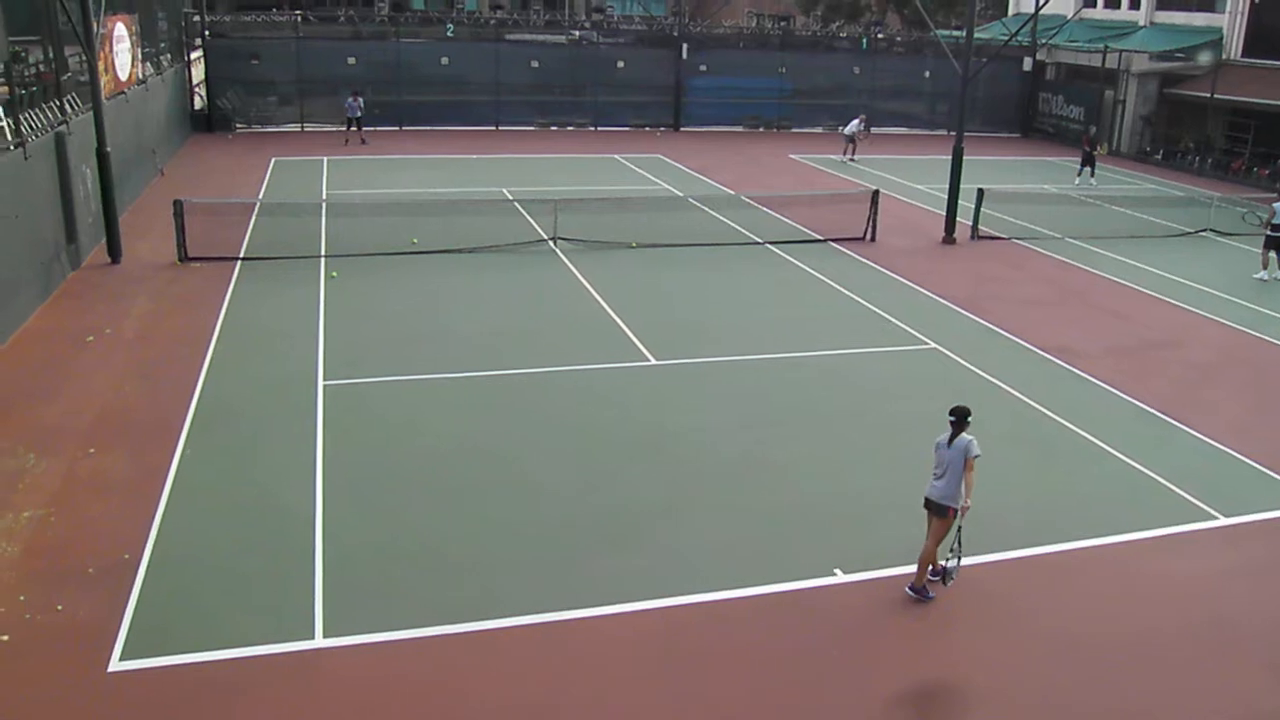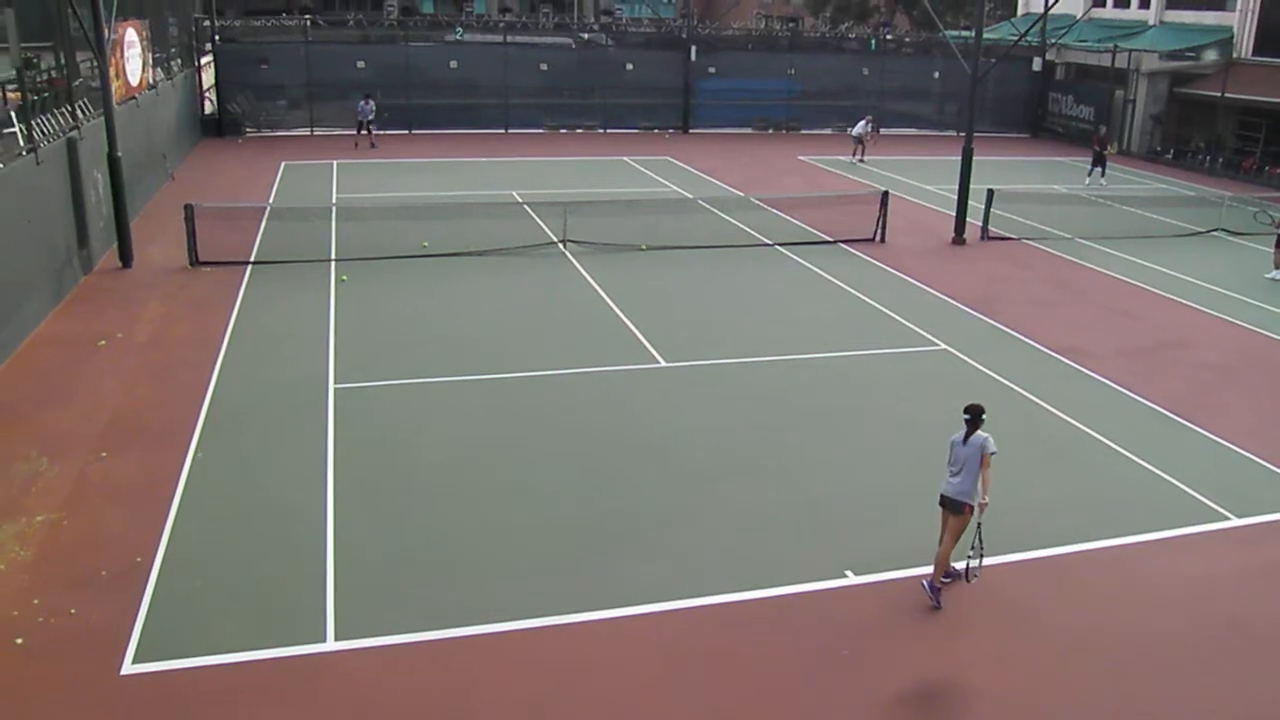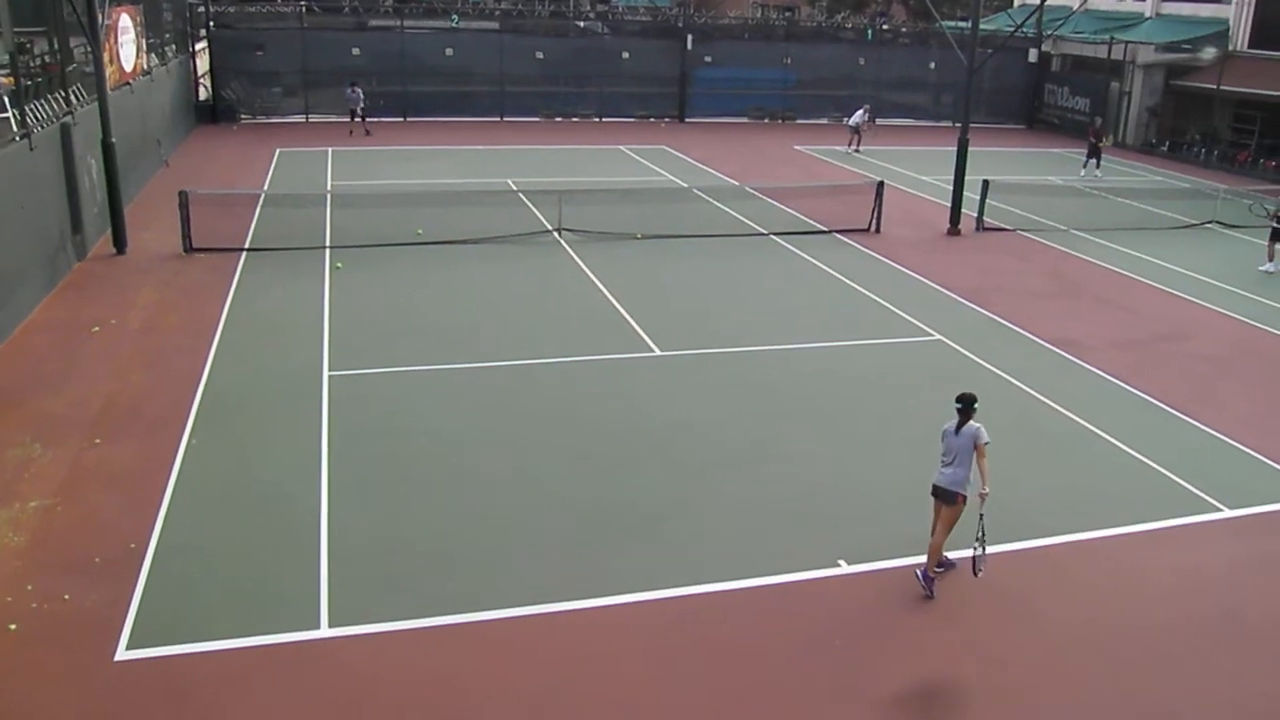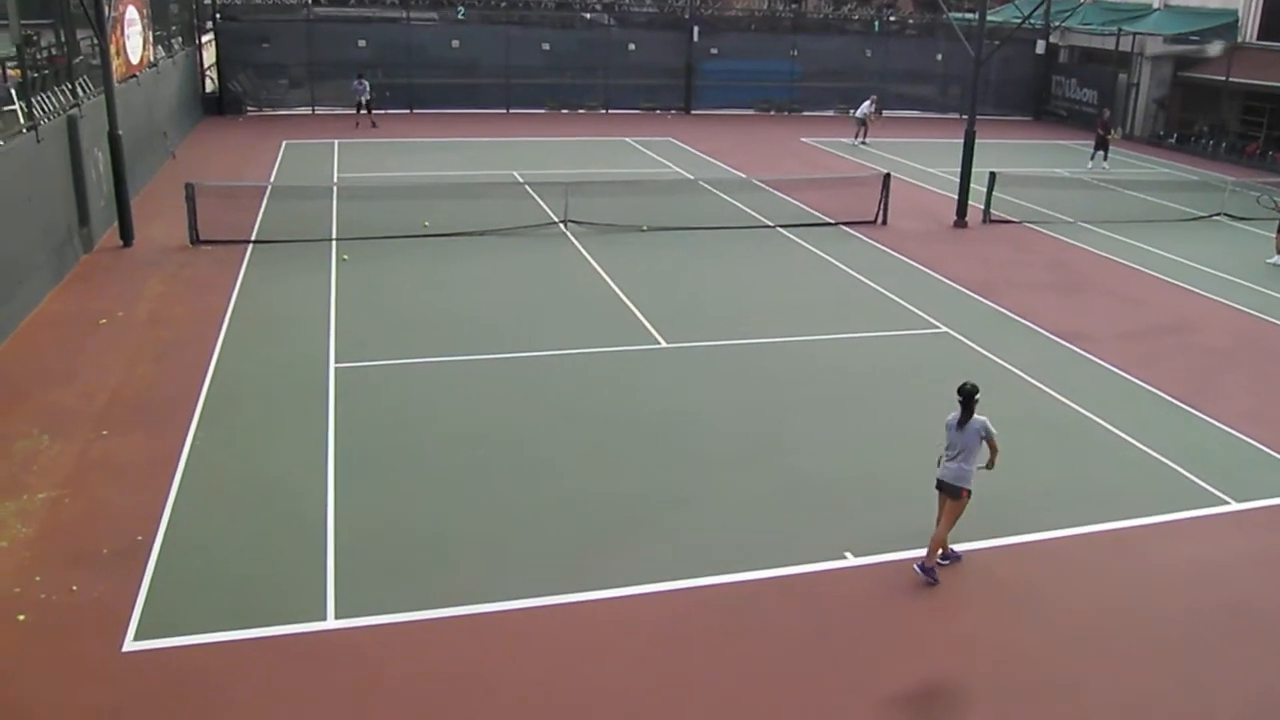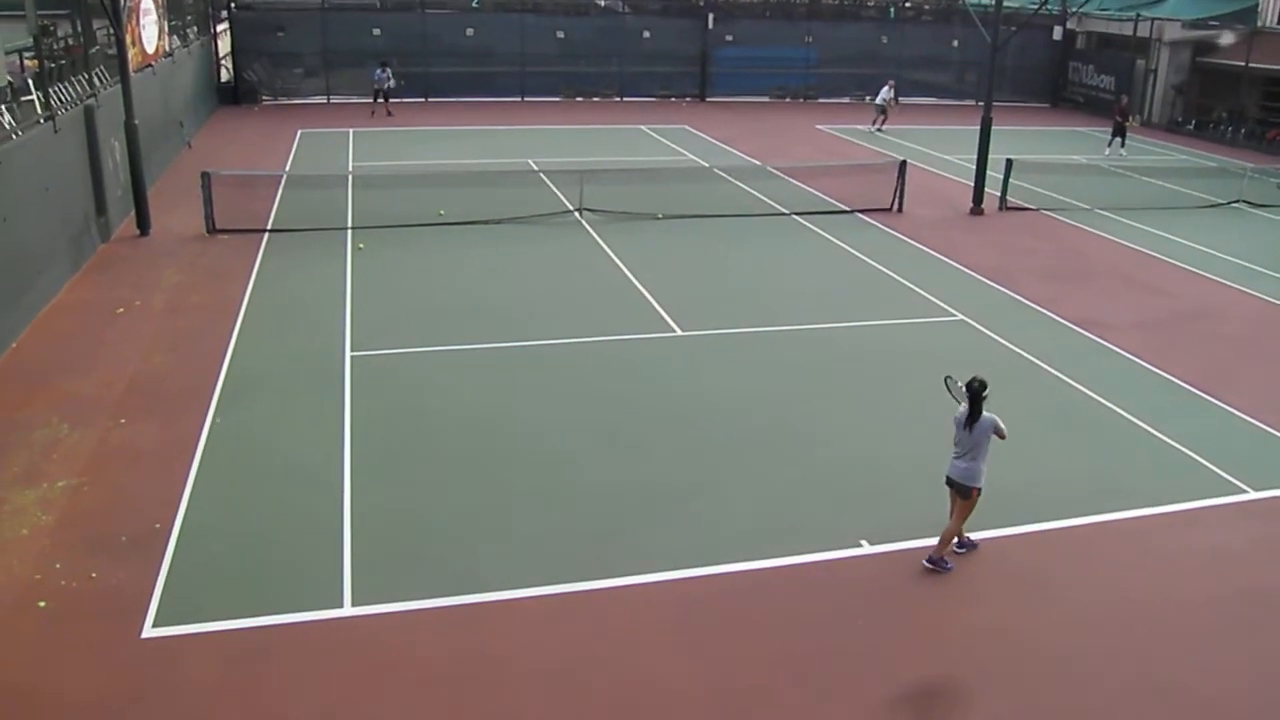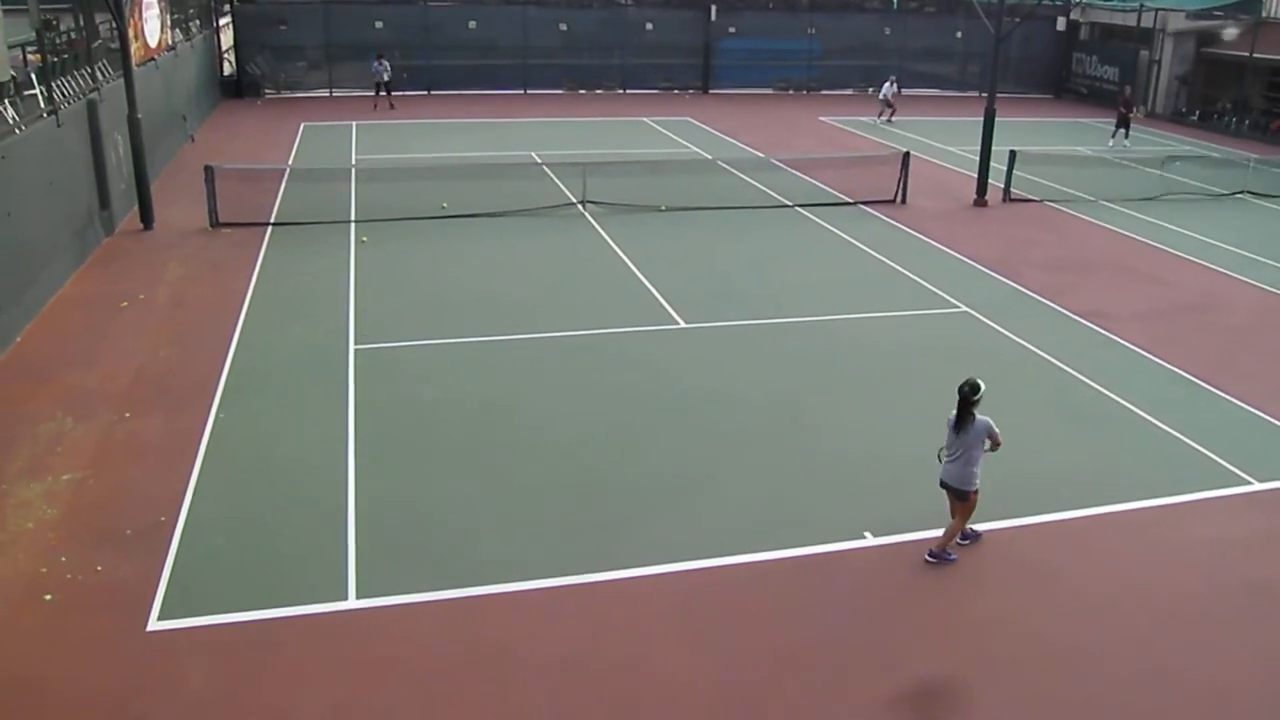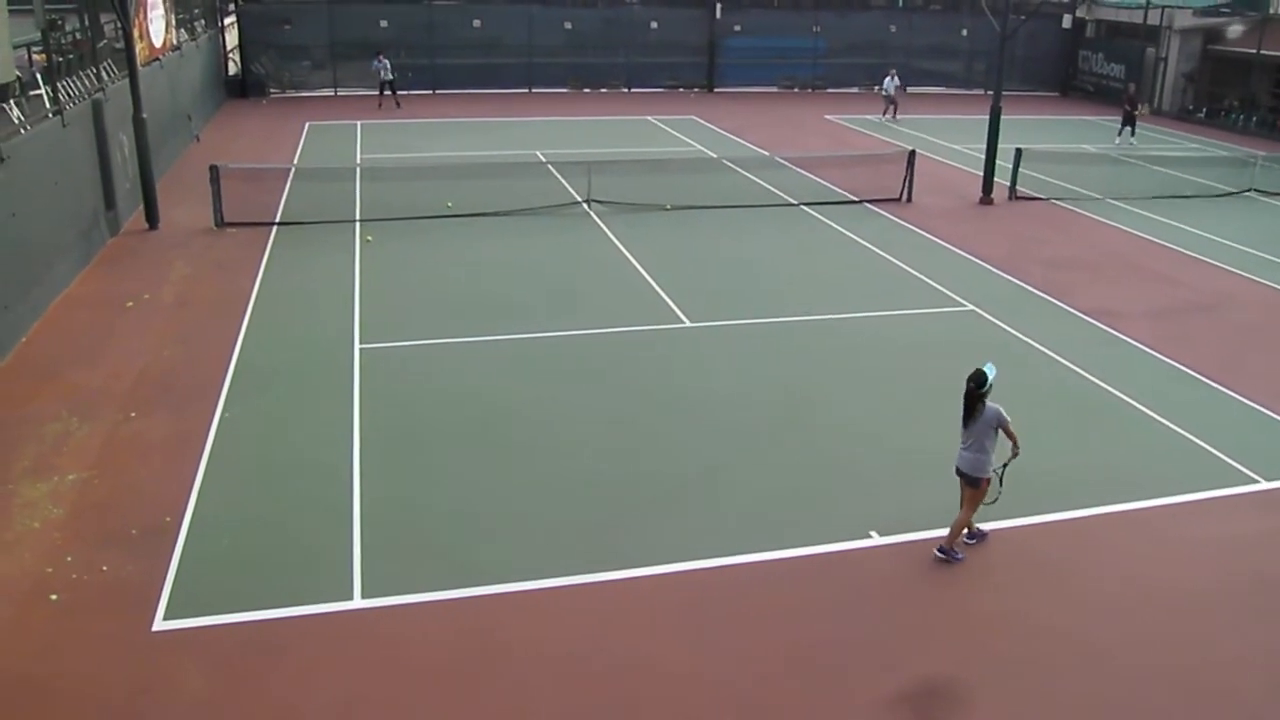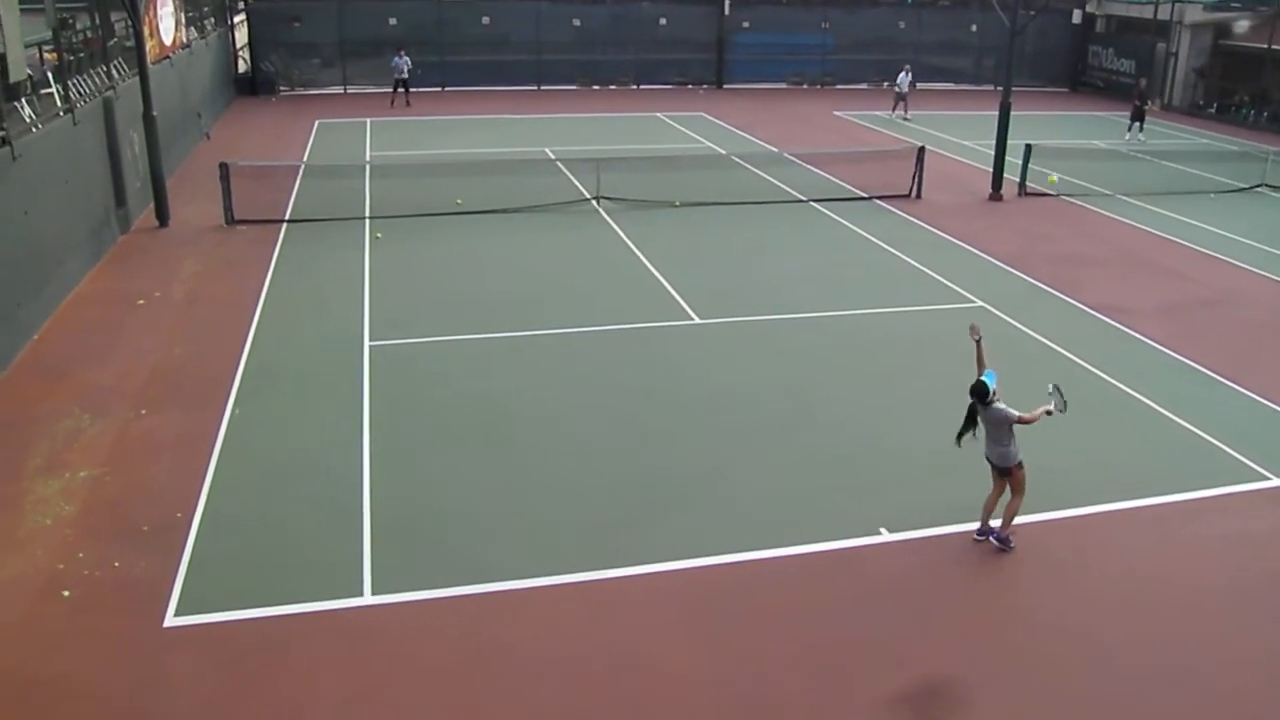
dt=0.5s
person 1, frame 1
left shoulder: (940, 440)
right shoulder: (969, 442)
right elbow: (969, 472)
right wrist: (967, 499)
left hip: (931, 494)
right hip: (948, 500)
left knee: (932, 538)
right knee: (932, 541)
left ankle: (935, 569)
right ankle: (917, 584)
person 1, frame 2
left shoulder: (956, 438)
right shoulder: (985, 439)
right elbow: (985, 468)
right wrist: (985, 495)
left hip: (947, 491)
right hip: (964, 497)
left knee: (946, 536)
right knee: (949, 540)
left ankle: (946, 570)
right ankle: (934, 582)
person 1, frame 3
left shoulder: (947, 428)
right shoulder: (976, 430)
right elbow: (981, 458)
right wrist: (984, 485)
left hip: (940, 481)
right hip: (956, 487)
left knee: (938, 526)
right knee: (942, 530)
left ankle: (939, 560)
right ankle: (928, 572)
person 1, frame 4
left shoulder: (950, 420)
right shoulder: (981, 423)
right elbow: (994, 449)
right wrist: (991, 461)
left hip: (944, 475)
right hip: (961, 481)
left knee: (942, 519)
right knee: (946, 524)
left ankle: (945, 552)
right ankle: (927, 563)
person 1, frame 5
left shoulder: (960, 415)
right shoulder: (990, 420)
right elbow: (1003, 436)
left hip: (953, 472)
right hip: (971, 479)
left knee: (956, 513)
right knee: (958, 519)
left ankle: (962, 541)
right ankle: (935, 556)
person 1, frame 6
left shoulder: (952, 418)
right shoulder: (984, 423)
right elbow: (998, 443)
right wrist: (991, 446)
left hip: (946, 475)
right hip: (965, 481)
left knee: (956, 510)
right knee: (962, 517)
left ankle: (965, 533)
right ankle: (937, 551)
person 1, frame 7
left shoulder: (967, 406)
right shoulder: (995, 411)
right elbow: (1010, 434)
right wrist: (1015, 446)
left hip: (962, 463)
right hip: (979, 469)
left knee: (967, 502)
right knee: (969, 509)
left ankle: (971, 531)
right ankle: (945, 548)
person 1, frame 8
left shoulder: (980, 402)
right shoulder: (999, 412)
left elbow: (982, 368)
right elbow: (1028, 419)
left wrist: (978, 343)
right wrist: (1045, 408)
left hip: (992, 454)
right hip: (1009, 460)
left knee: (997, 490)
right knee: (1017, 494)
left ankle: (983, 528)
right ankle: (1002, 534)
